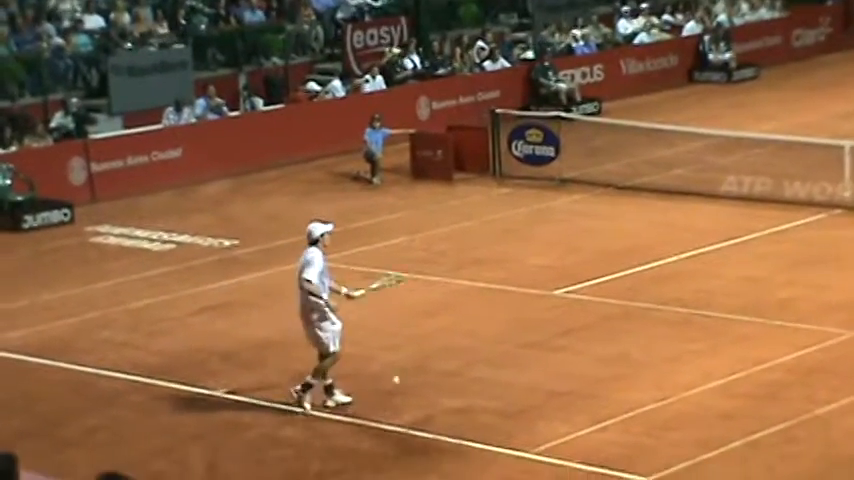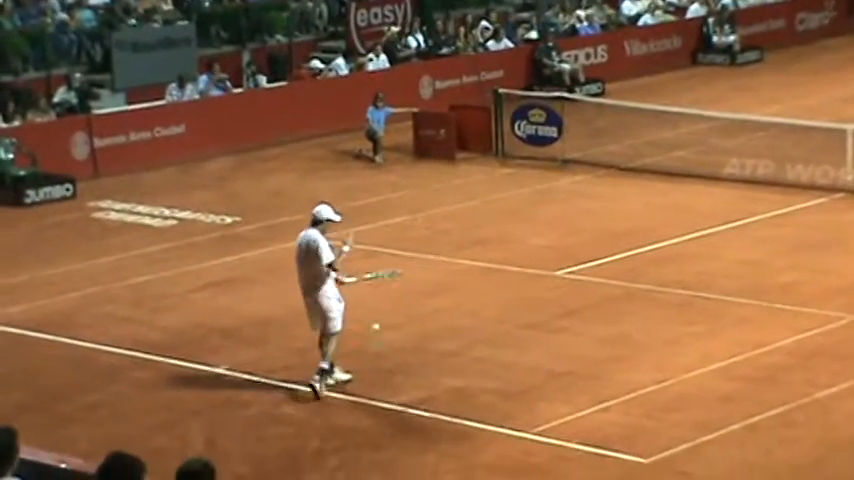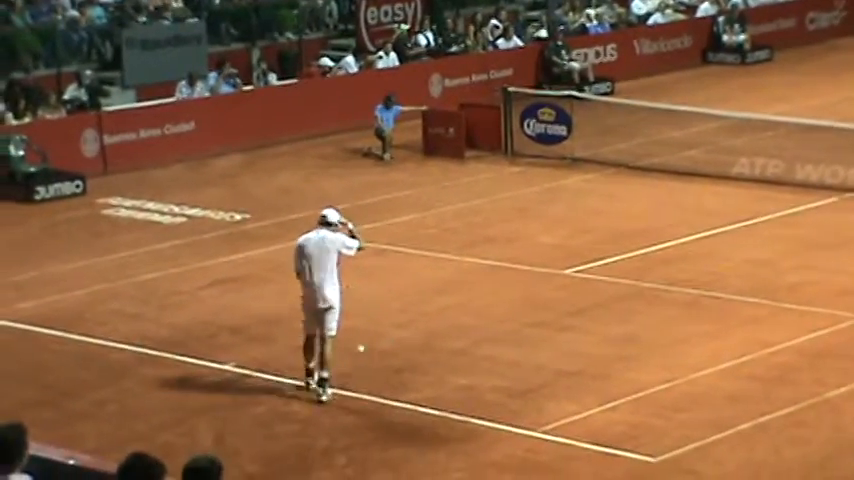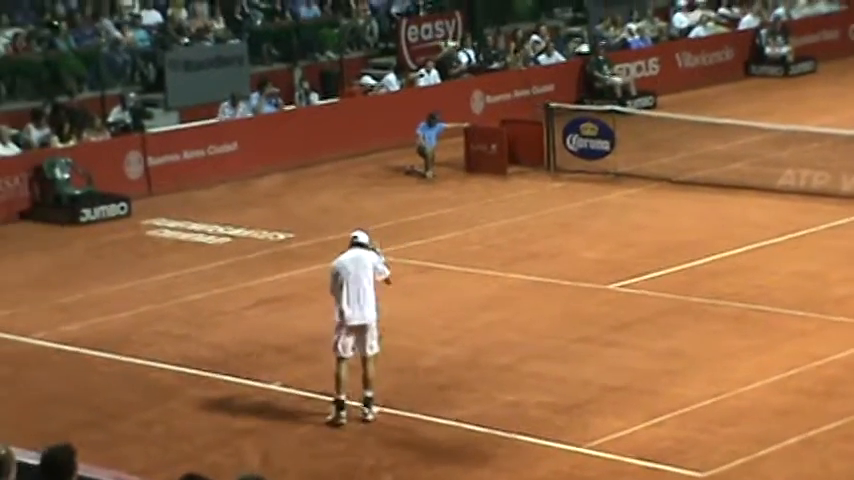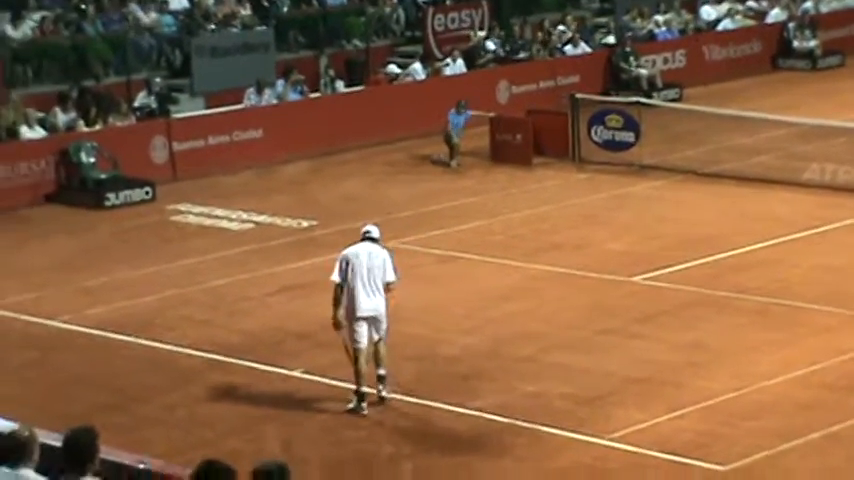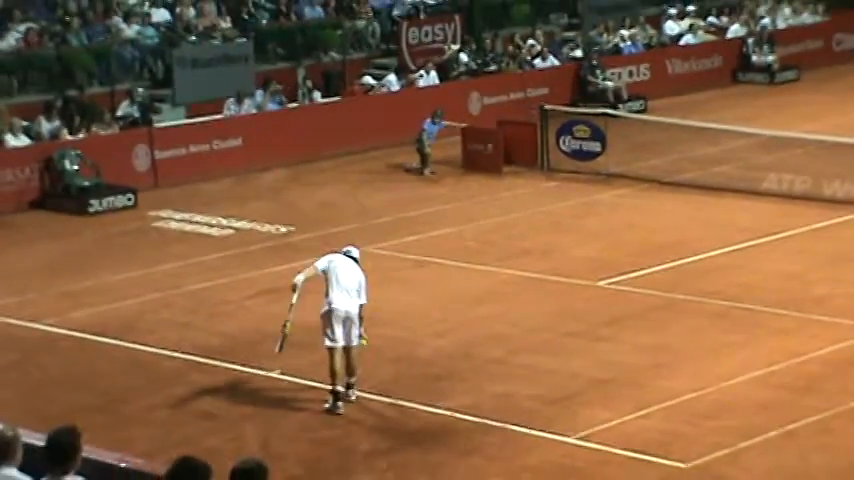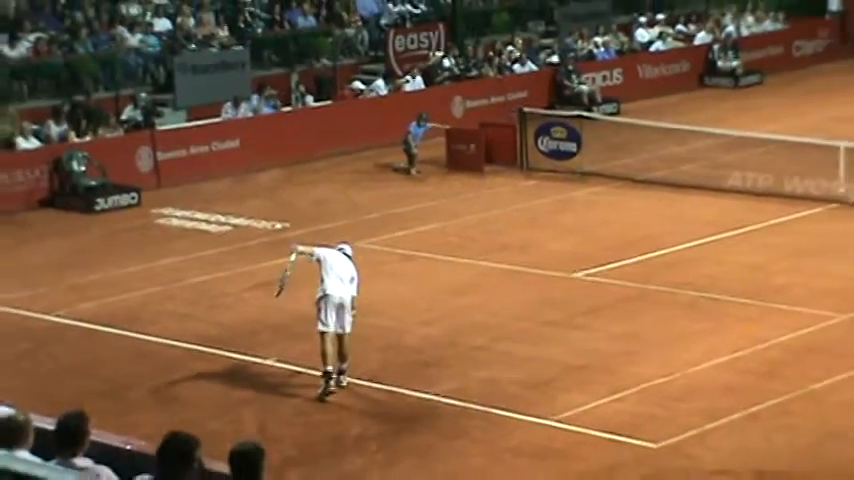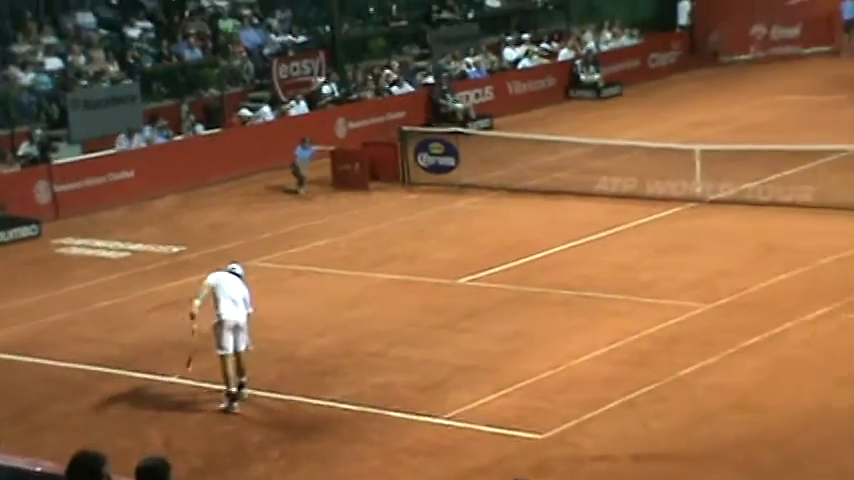
dt=0.4s
person 1, frame 1
left shoulder: (314, 256)
right shoulder: (314, 257)
left elbow: (326, 282)
right elbow: (304, 283)
left wrist: (346, 291)
right wrist: (326, 300)
left hip: (315, 312)
right hip: (318, 314)
left knee: (324, 353)
right knee: (333, 354)
left ankle: (330, 393)
right ankle: (303, 389)
person 1, frame 2
left shoulder: (303, 236)
right shoulder: (319, 240)
right elbow: (332, 265)
left wrist: (337, 277)
right wrist: (342, 251)
left hip: (309, 293)
right hip: (325, 294)
left knee: (324, 333)
right knee: (333, 335)
left ankle: (331, 372)
right ankle: (319, 377)
person 1, frame 3
left shoulder: (302, 241)
right shoulder: (336, 239)
left elbow: (298, 273)
right elbow: (360, 245)
right wrist: (349, 226)
left hip: (309, 297)
right hip: (329, 297)
left knee: (310, 336)
right knee: (326, 340)
left ankle: (310, 375)
right ankle: (322, 387)
person 1, frame 4
left shoulder: (337, 264)
right shoulder: (372, 257)
left elbow: (336, 295)
right elbow: (388, 279)
right wrist: (381, 258)
left hip: (345, 319)
right hip: (367, 317)
left knee: (342, 362)
right knee: (368, 361)
left ankle: (340, 410)
right ankle: (368, 407)
person 1, frame 5
left shoulder: (347, 254)
right shoulder: (383, 253)
left elbow: (338, 286)
right elbow: (390, 286)
left wrist: (337, 313)
left hip: (356, 310)
right hip: (378, 308)
left knee: (359, 352)
right knee: (379, 342)
left ankle: (361, 400)
right ankle: (381, 385)
person 1, frame 6
left shoulder: (332, 259)
right shoulder: (359, 272)
left elbow: (314, 268)
right elbow: (361, 306)
left wrist: (299, 279)
right wrist: (361, 329)
left hip: (334, 308)
right hip: (352, 309)
left knee: (334, 352)
right knee: (350, 349)
left ankle: (336, 400)
right ankle: (350, 389)
person 1, frame 7
left shoulder: (326, 252)
right shoulder: (351, 267)
left elbow: (312, 250)
left wrist: (299, 250)
right wrist: (352, 310)
left hip: (328, 295)
right hip: (345, 297)
left knee: (326, 336)
right knee: (343, 336)
left ankle: (329, 379)
right ankle: (342, 376)
person 1, frame 8
left shoulder: (217, 275)
right shoulder: (243, 286)
left elbow: (206, 285)
right elbow: (248, 312)
left wrist: (196, 303)
right wrist: (247, 340)
left hip: (224, 319)
right hip: (240, 319)
left knee: (226, 358)
right knee: (240, 354)
right ankle: (241, 388)
